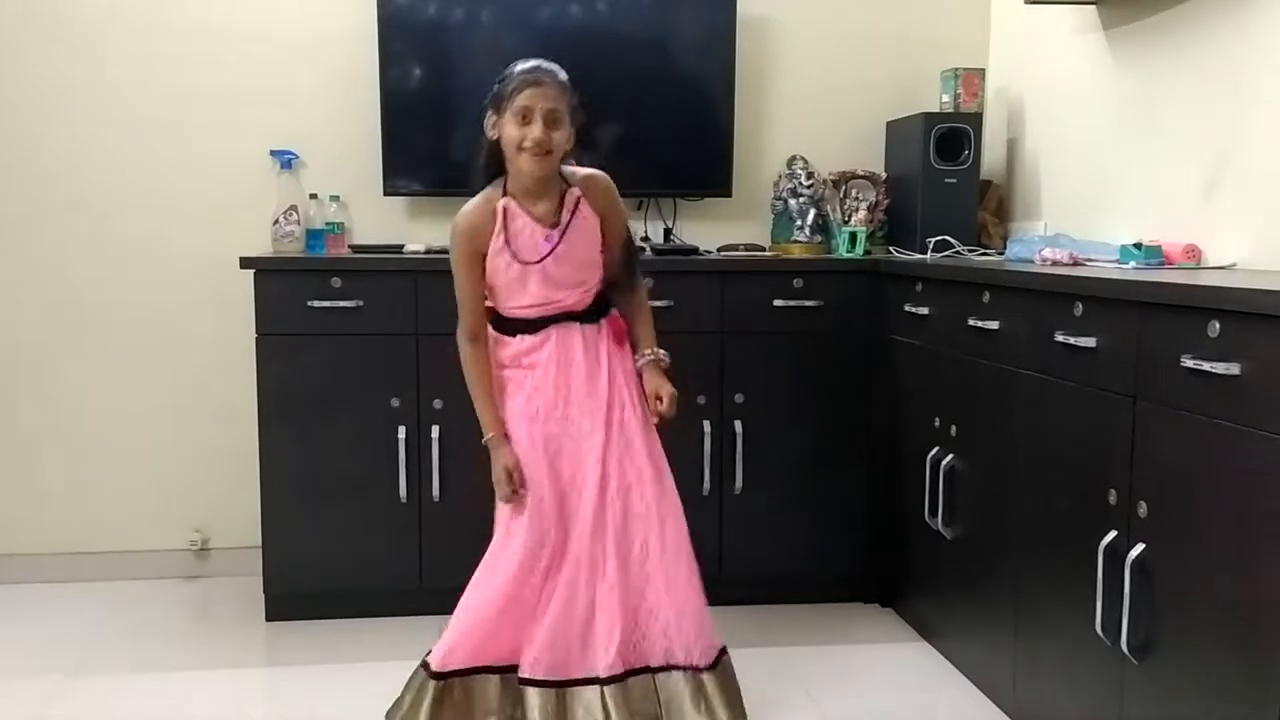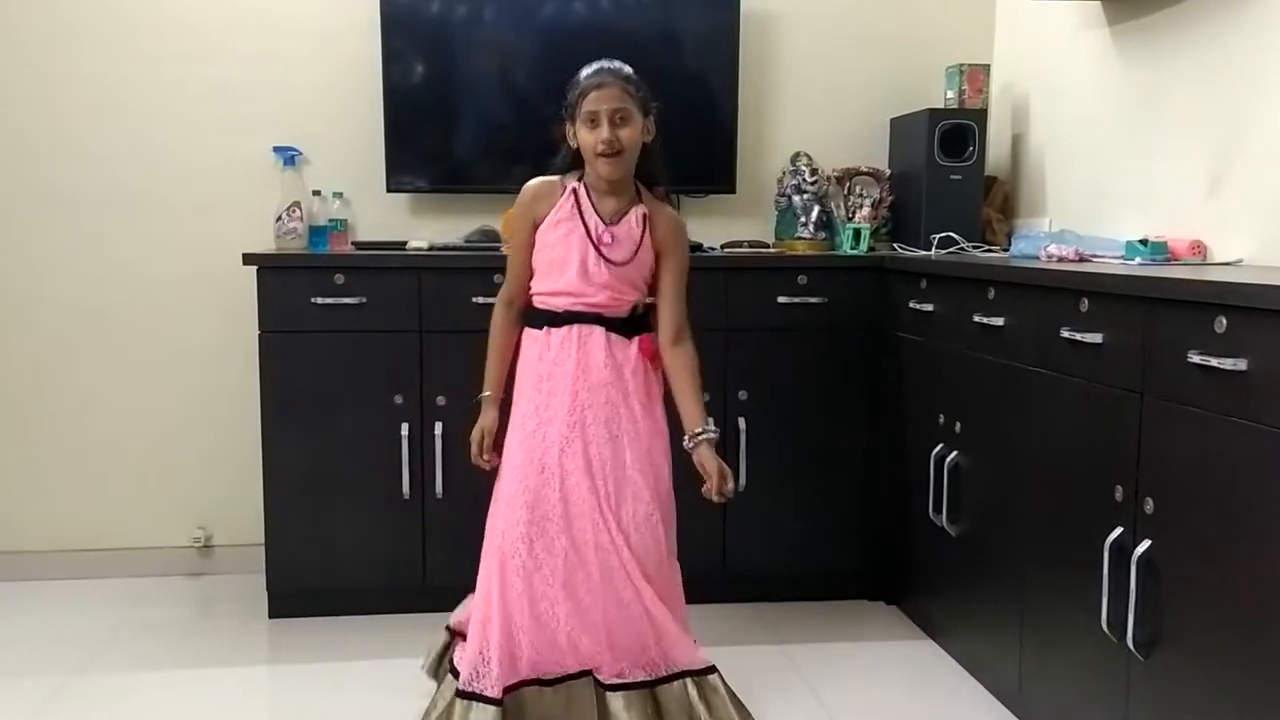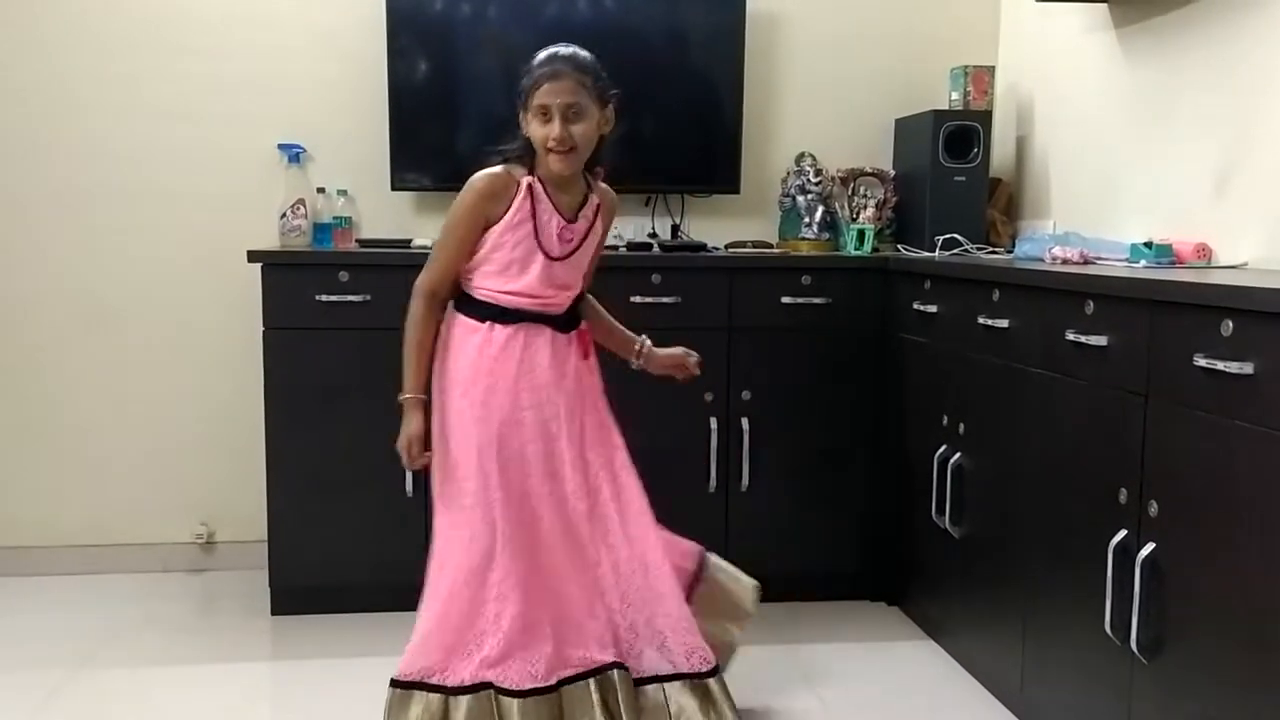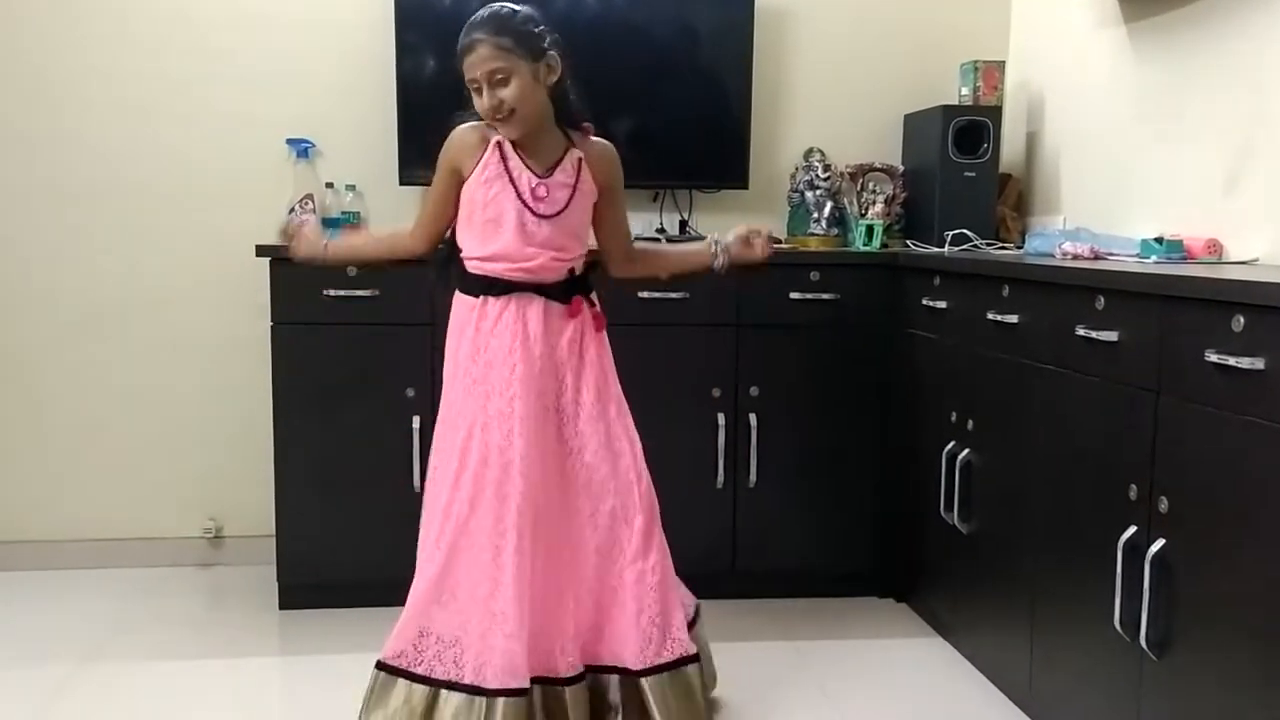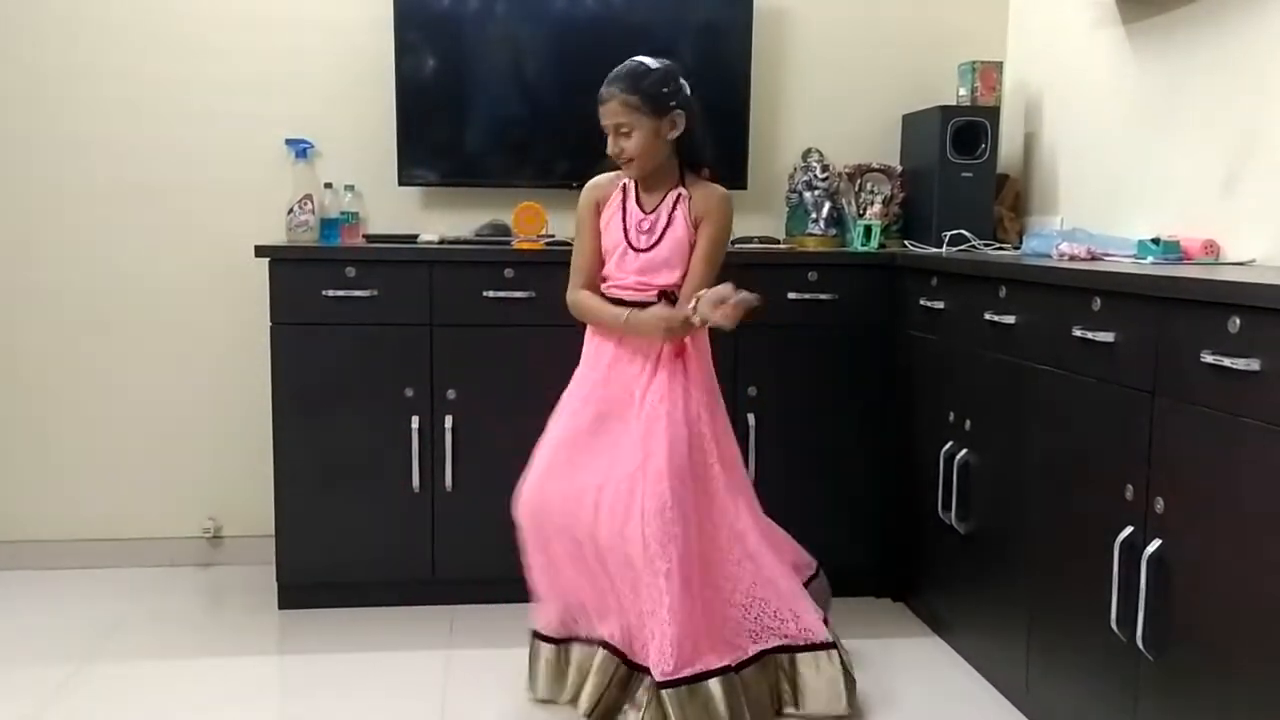
dt=1s
person 1, frame 1
left shoulder: (597, 191)
right shoulder: (479, 221)
left elbow: (627, 278)
right elbow: (472, 335)
left wrist: (651, 362)
right wrist: (497, 440)
left hip: (605, 375)
right hip: (527, 385)
left knee: (627, 530)
right knee: (532, 541)
person 1, frame 2
left shoulder: (662, 220)
right shoulder: (539, 197)
left elbow: (674, 335)
right elbow: (510, 303)
left wrist: (700, 436)
right wrist: (491, 404)
left hip: (626, 386)
right hip: (546, 384)
left knee: (634, 540)
right knee: (531, 539)
person 1, frame 3
left shoulder: (601, 202)
right shoulder: (491, 188)
right elbow: (430, 292)
left wrist: (644, 352)
right wrist: (415, 403)
left hip: (563, 377)
right hip: (481, 376)
left knee: (606, 527)
right knee: (489, 541)
person 1, frame 4
left shoulder: (595, 156)
right shoulder: (465, 148)
left elbow: (621, 257)
right elbow: (422, 236)
left wrist: (718, 252)
right wrist: (329, 247)
left hip: (570, 344)
right hip: (488, 343)
left knee: (611, 500)
right knee: (488, 509)
person 1, frame 5
left shoulder: (709, 200)
right shoulder: (598, 193)
left elbow: (693, 297)
right elbow: (579, 290)
left wrist: (715, 306)
right wrist: (622, 323)
left hip: (673, 364)
right hip: (607, 356)
left knee: (681, 511)
right knee: (554, 500)
left ankle: (686, 659)
right ankle: (603, 655)
